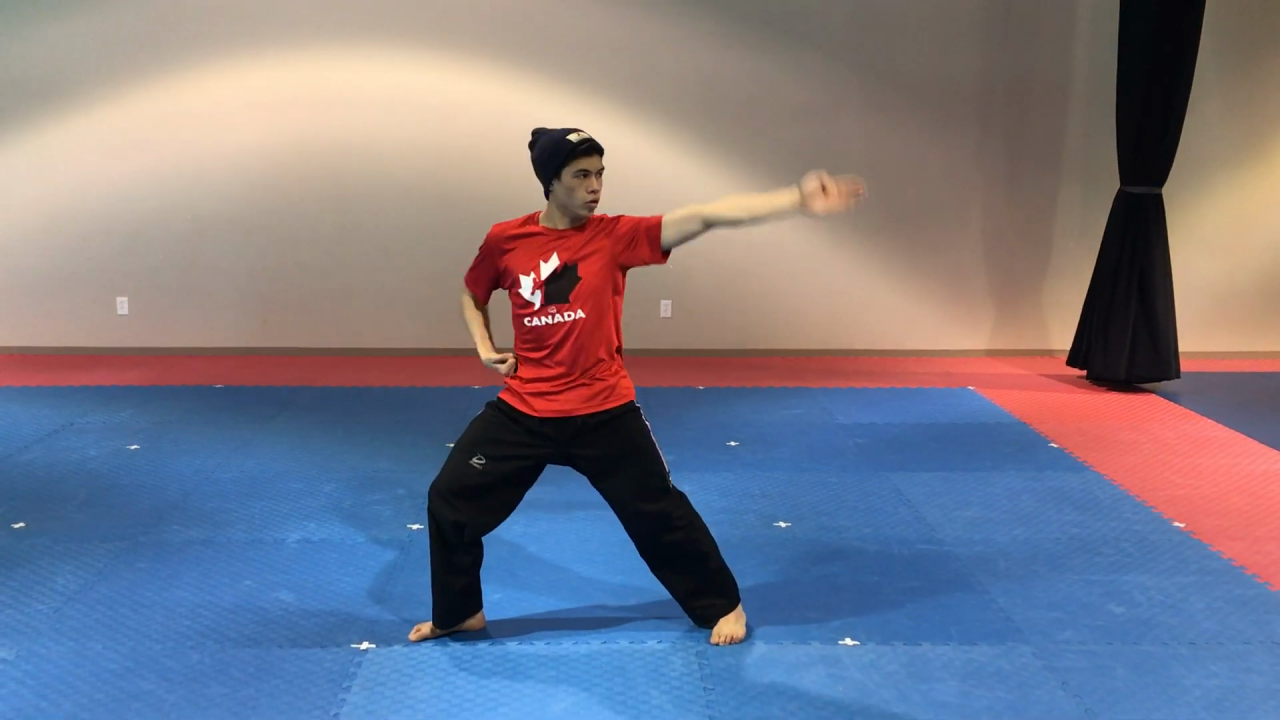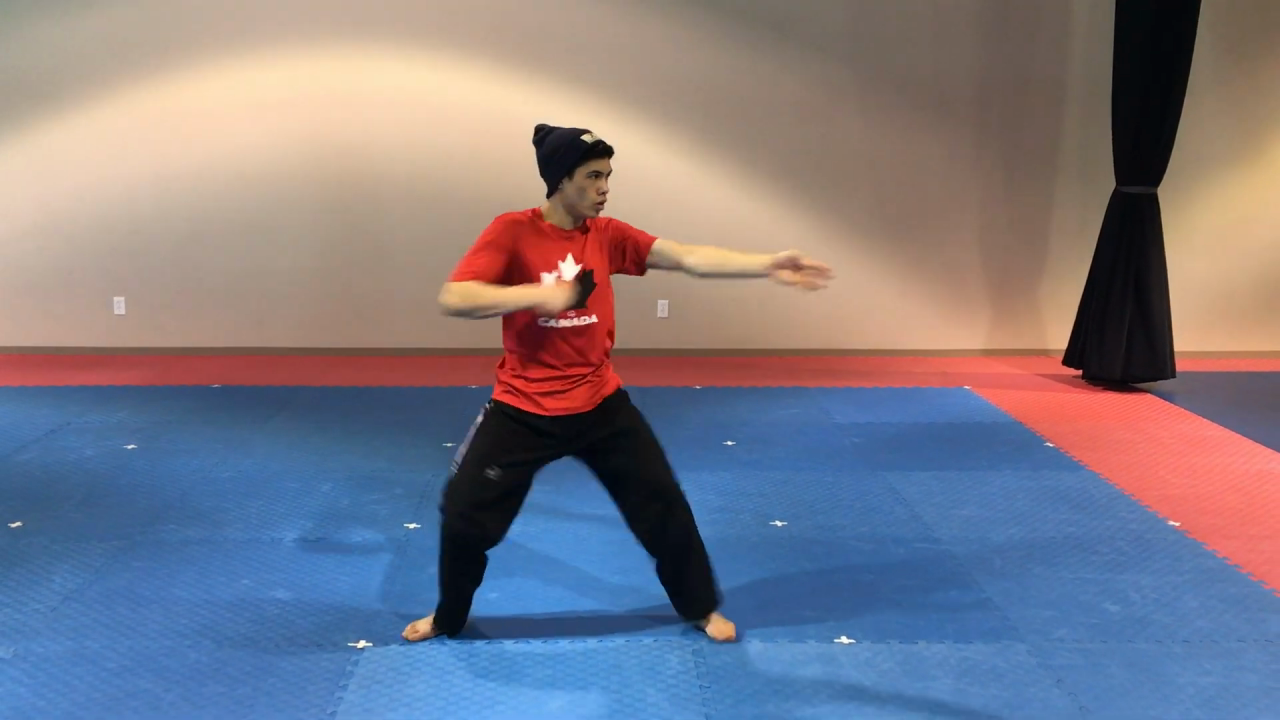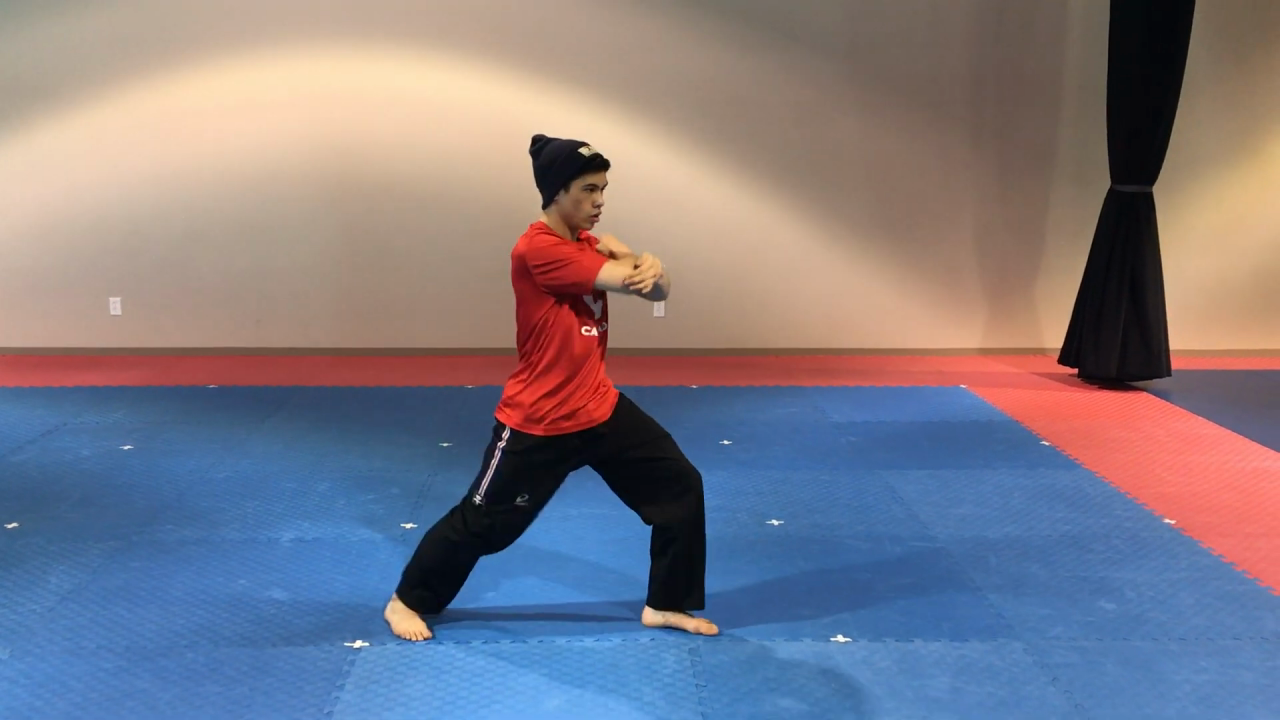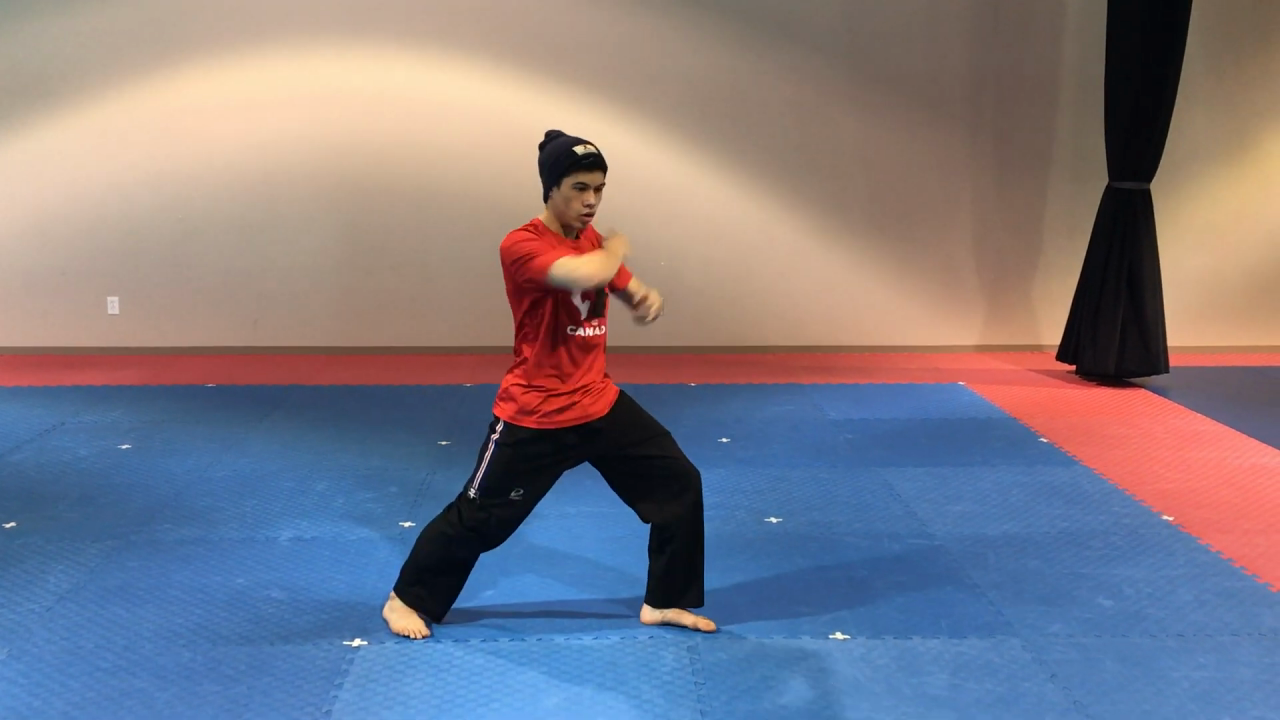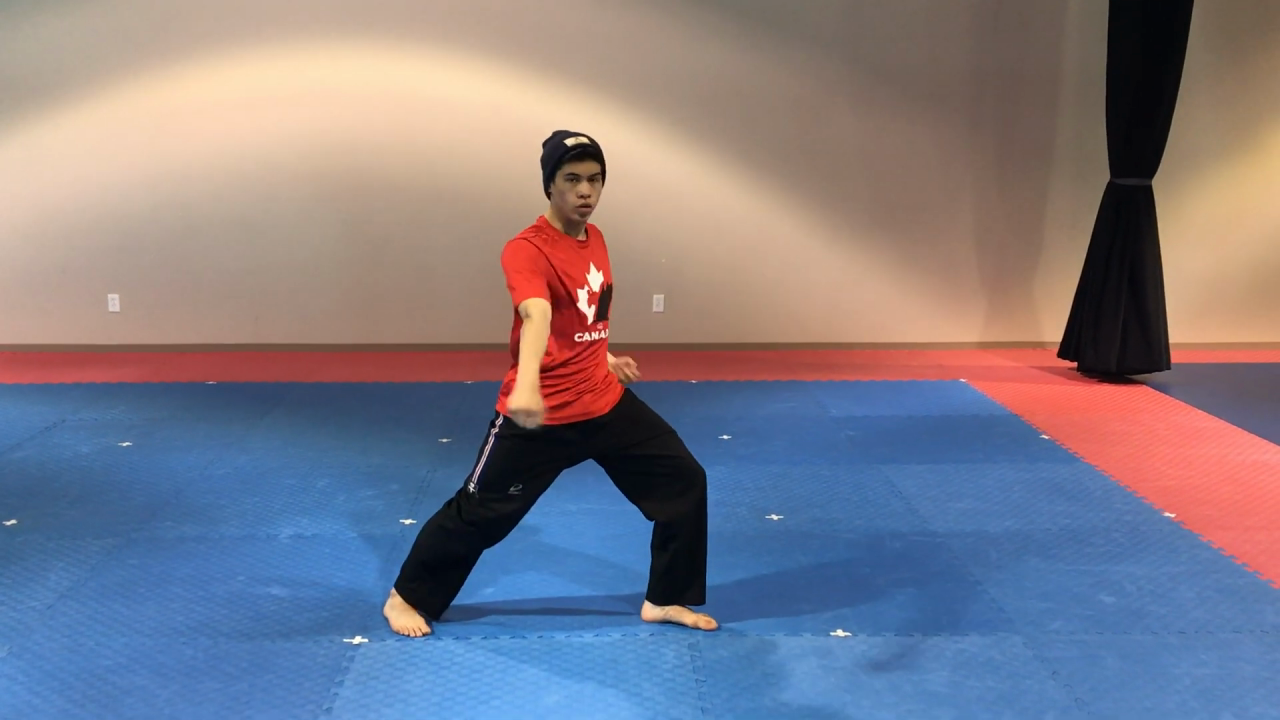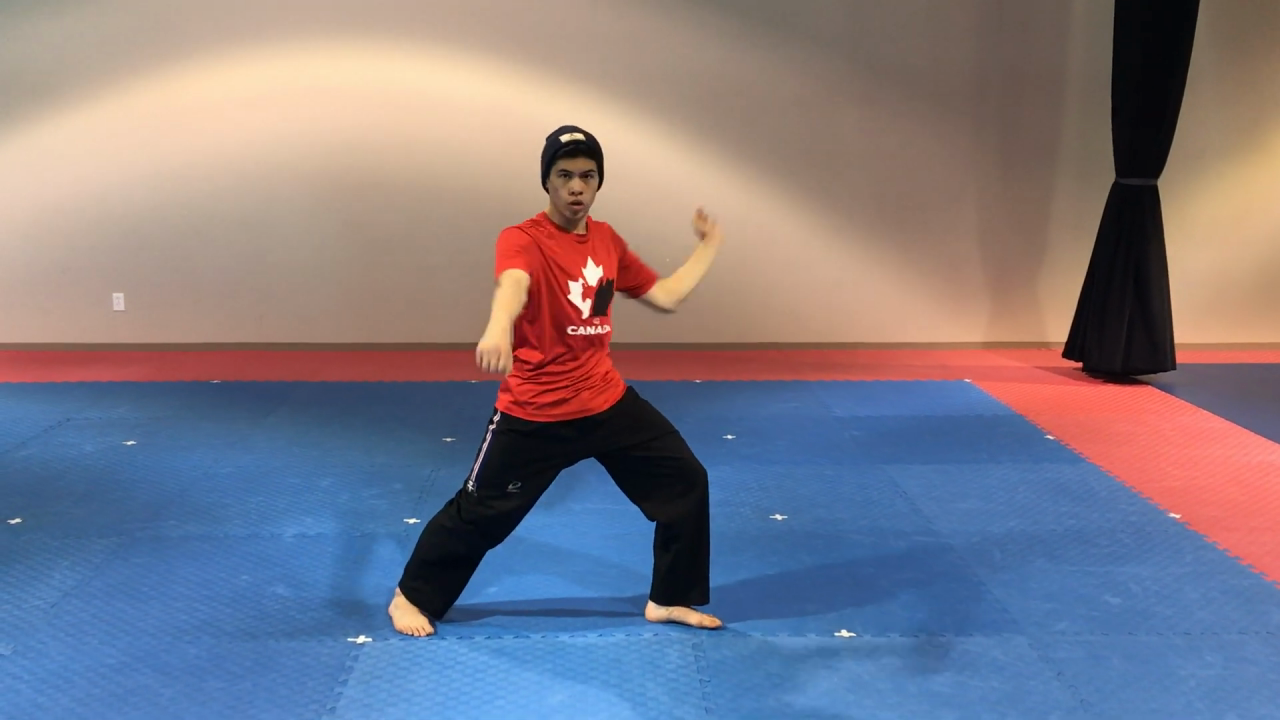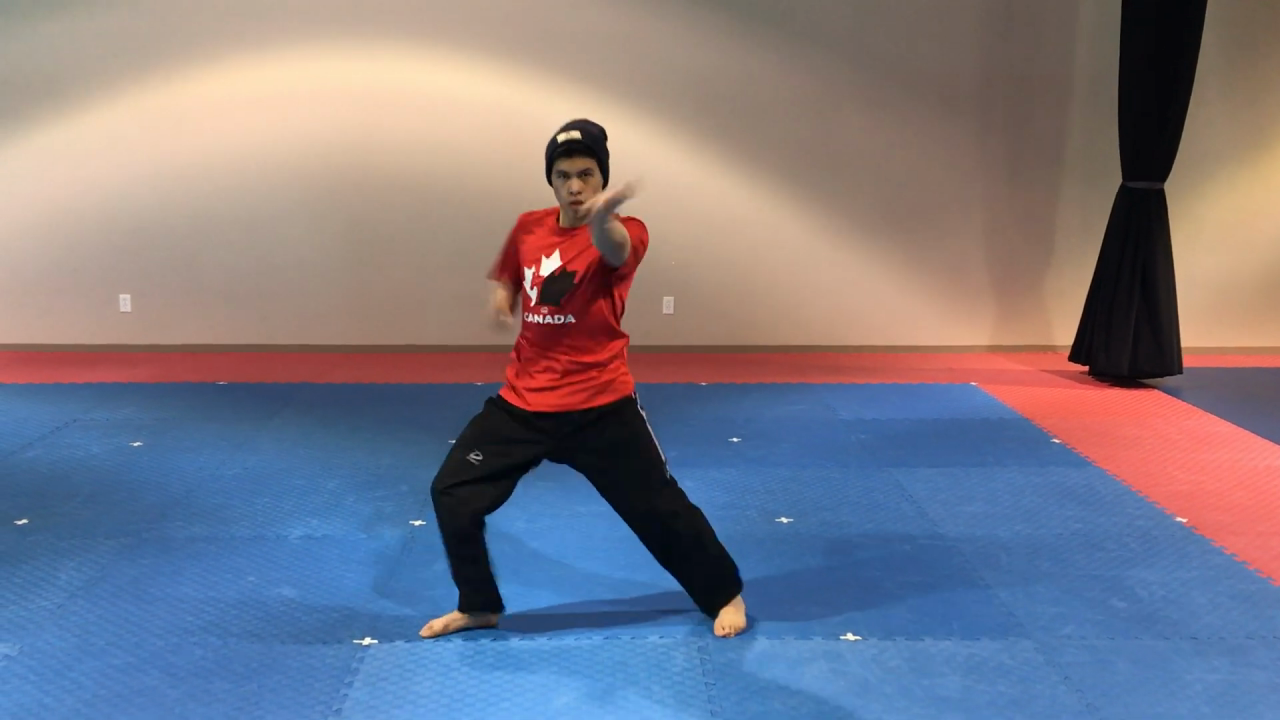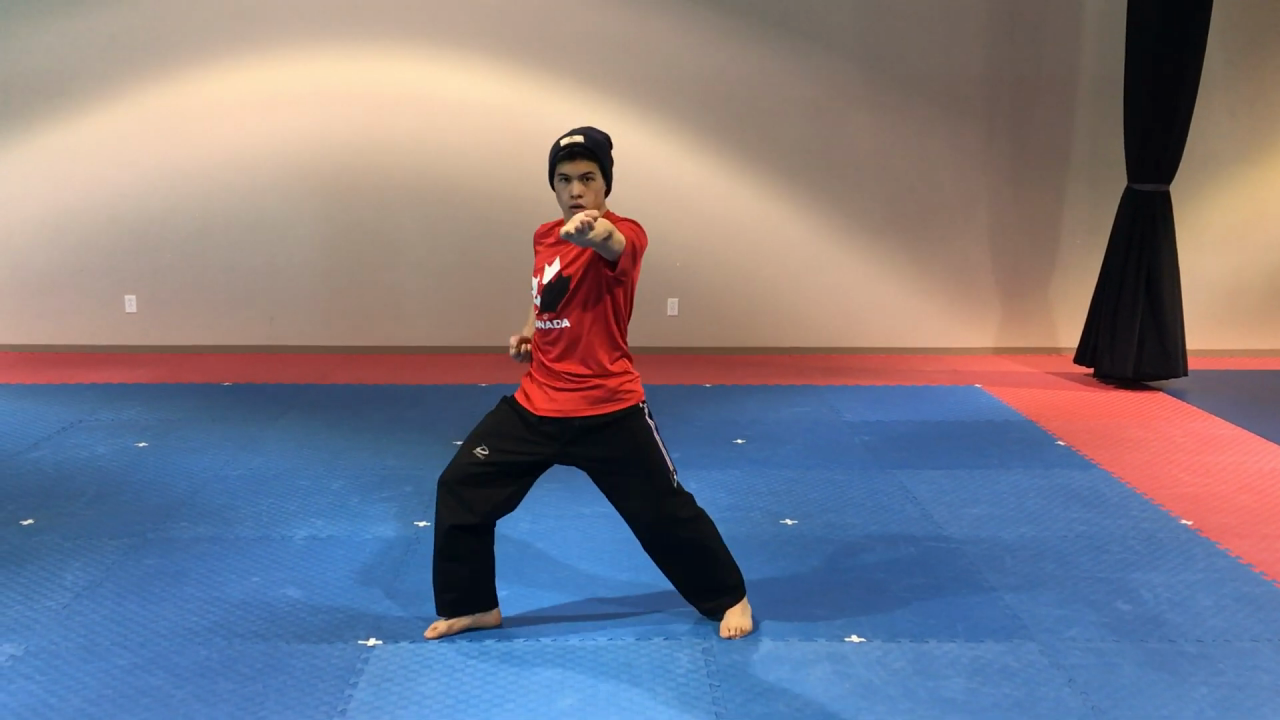
dt=0.3s
person 1, frame 1
left shoulder: (615, 235)
right shoulder: (505, 239)
left elbow: (703, 217)
right elbow: (472, 294)
left wrist: (797, 199)
right wrist: (485, 348)
left hip: (603, 411)
right hip: (523, 409)
left knee: (660, 512)
right knee: (449, 499)
left ankle: (724, 605)
right ankle: (456, 613)
person 1, frame 2
left shoulder: (608, 235)
right shoulder: (509, 231)
left elbow: (687, 258)
right elbow: (455, 298)
left wrist: (768, 265)
right wrist: (536, 296)
left hip: (598, 403)
right hip: (523, 407)
left knee: (661, 499)
right knee: (466, 507)
left ankle: (702, 606)
right ankle: (449, 616)
person 1, frame 3
left shoulder: (588, 243)
right shoulder: (537, 250)
left elbow: (658, 290)
right elbow: (624, 278)
left wrist: (651, 268)
right wrist: (632, 263)
left hip: (600, 409)
right hip: (538, 423)
left knee: (681, 487)
right knee: (483, 522)
left ankle: (667, 604)
right ankle: (407, 600)
person 1, frame 4
left shoulder: (589, 241)
right shoulder: (521, 245)
left elbow: (627, 288)
right elbow: (583, 275)
left wrist: (647, 299)
right wrist: (616, 248)
left hip: (601, 405)
right hip: (533, 417)
left knee: (680, 484)
right knee: (479, 516)
left ankle: (666, 601)
right ankle: (406, 599)
person 1, frame 5
left shoulder: (595, 238)
right shoulder: (527, 249)
right elbow: (538, 319)
left wrist: (609, 360)
right wrist: (525, 384)
left hip: (606, 403)
right hip: (541, 414)
left knee: (685, 481)
right knee: (478, 512)
left ankle: (667, 598)
right ankle: (407, 596)
person 1, frame 6
left shoulder: (607, 238)
right shoulder: (521, 239)
left elbow: (663, 296)
right elbow: (513, 289)
left wrist: (707, 246)
right wrist: (498, 332)
left hip: (607, 401)
right hip: (535, 413)
left knee: (685, 480)
right knee: (480, 512)
left ankle: (670, 598)
right ankle: (412, 596)
person 1, frame 7
left shoulder: (628, 233)
right shoulder: (527, 227)
left elbow: (613, 248)
right elbow: (503, 282)
left wrist: (604, 215)
right wrist: (503, 303)
left hip: (601, 406)
right hip: (522, 403)
left knee: (658, 507)
right knee: (453, 490)
left ankle: (725, 596)
right ankle: (480, 605)
person 1, frame 8
left shoulder: (626, 235)
right shoulder: (545, 236)
left elbow: (607, 244)
left wrist: (589, 230)
right wrist: (530, 333)
left hip: (609, 411)
right hip: (535, 405)
left knee: (665, 512)
right knee: (459, 488)
left ankle: (730, 598)
right ankle: (474, 604)
